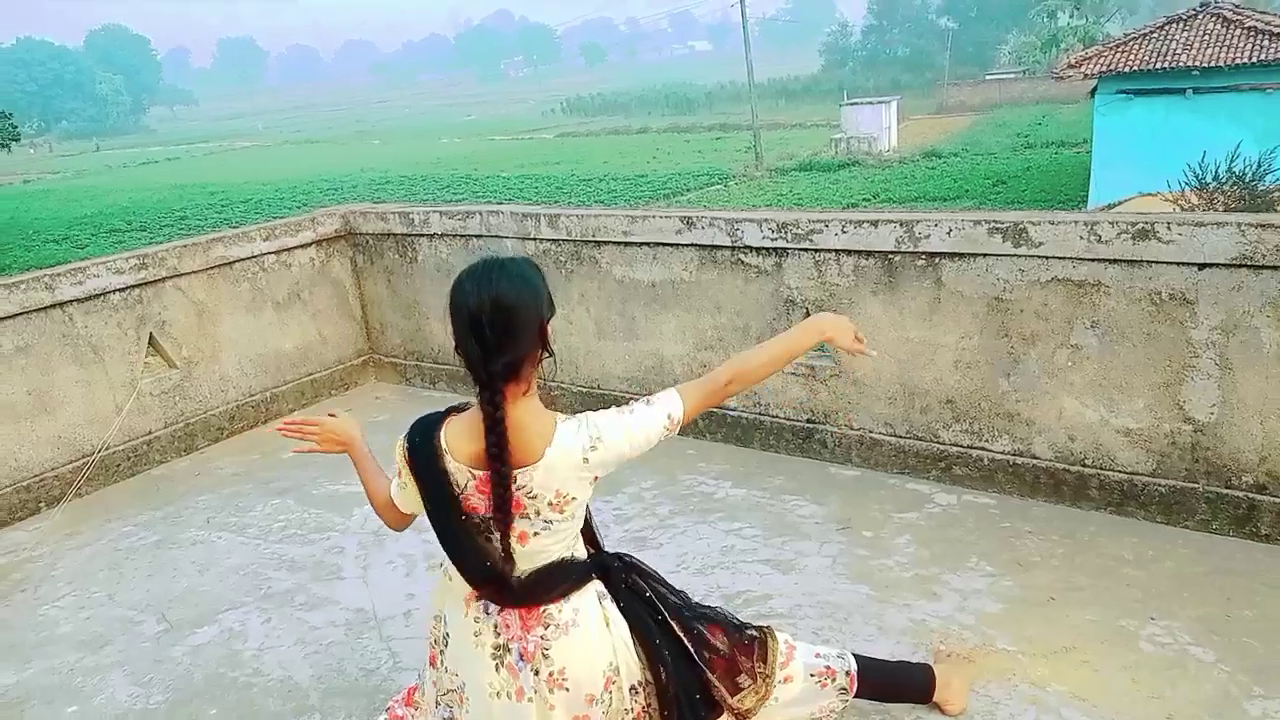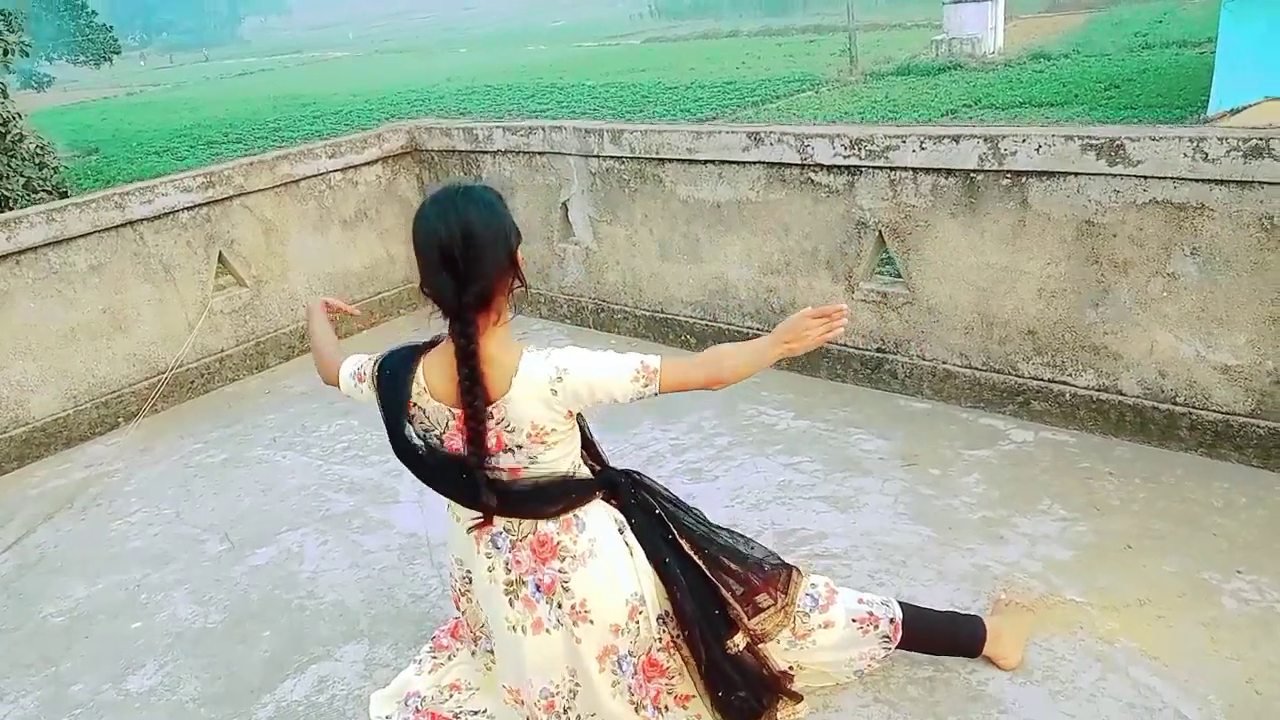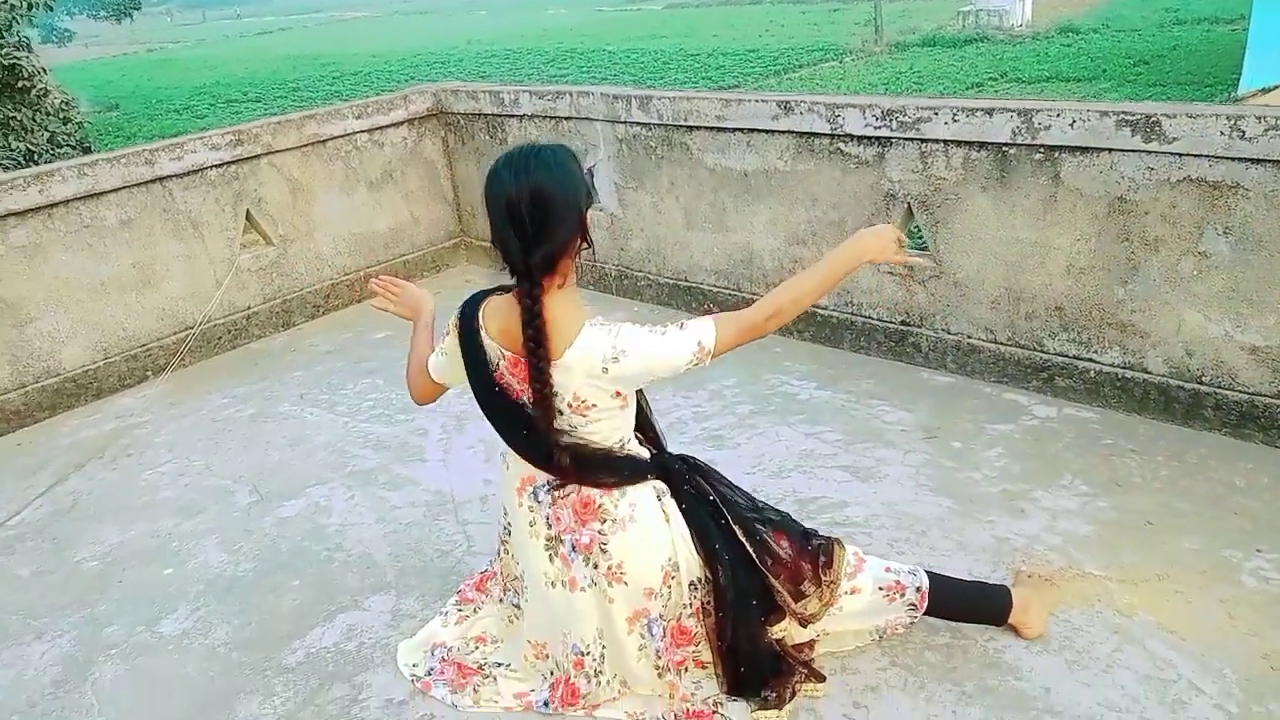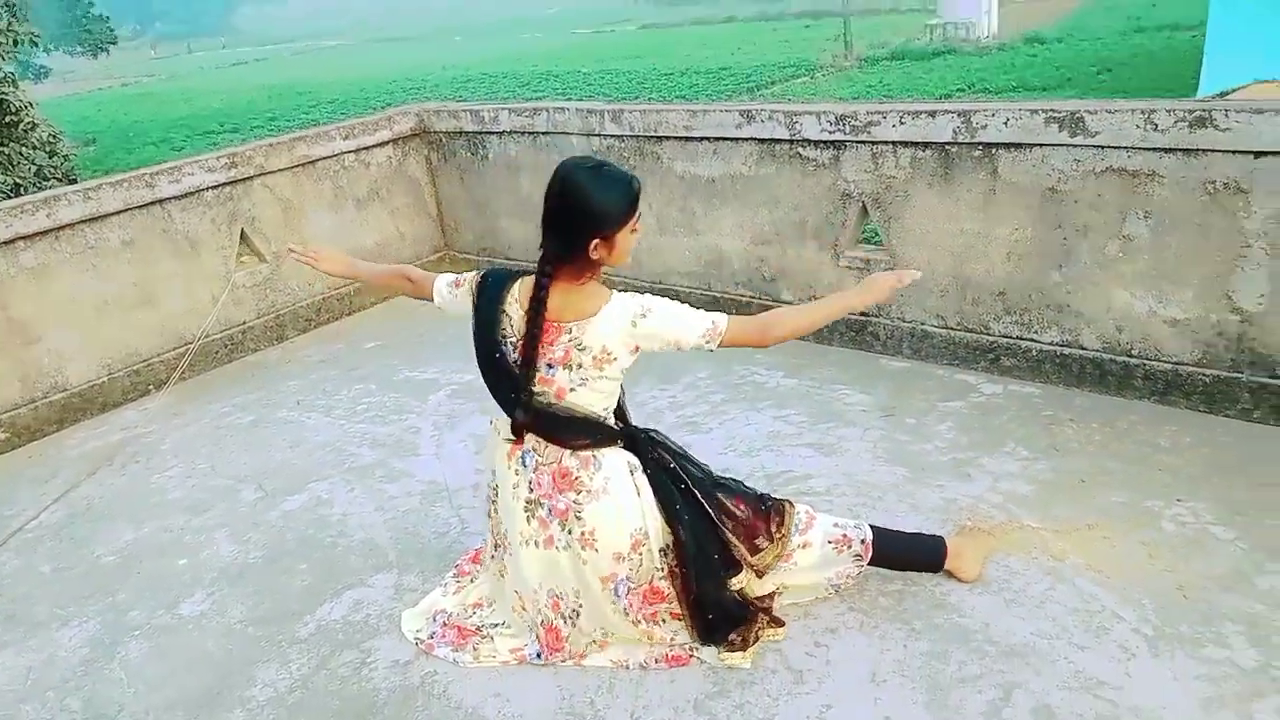
dt=1s
person 1, frame 1
left shoulder: (430, 442)
right shoulder: (580, 444)
left elbow: (394, 515)
right elbow: (713, 387)
left wrist: (353, 444)
right wrist: (814, 329)
left hip: (483, 648)
right hip: (573, 635)
right knee: (737, 659)
person 1, frame 2
left shoulder: (406, 380)
right shoulder: (555, 374)
left elbow: (332, 371)
right elbow: (702, 371)
left wrist: (320, 320)
right wrist: (780, 340)
left hip: (503, 587)
right hip: (594, 569)
right knee: (762, 601)
person 1, frame 3
left shoulder: (477, 321)
right shoulder: (607, 351)
left elbow: (422, 388)
right elbow: (752, 322)
left wrist: (421, 314)
right wrist: (853, 251)
left hip: (546, 543)
right hip: (631, 540)
right knee: (796, 565)
person 1, frame 4
left shoulder: (498, 296)
right shoulder: (632, 318)
left elbow: (419, 280)
right elbow: (758, 332)
left wrist: (342, 264)
right wrist: (858, 294)
left hip: (529, 510)
right hip: (604, 504)
right knee: (765, 526)
right ankle: (940, 553)
